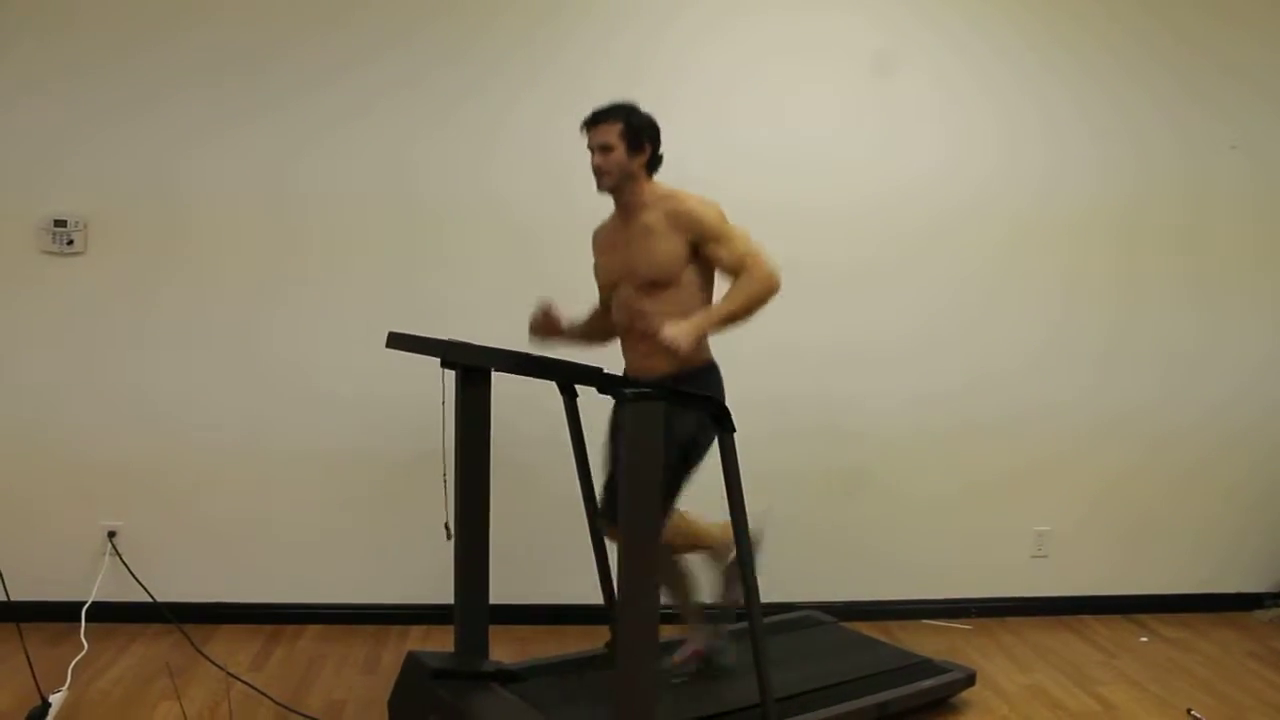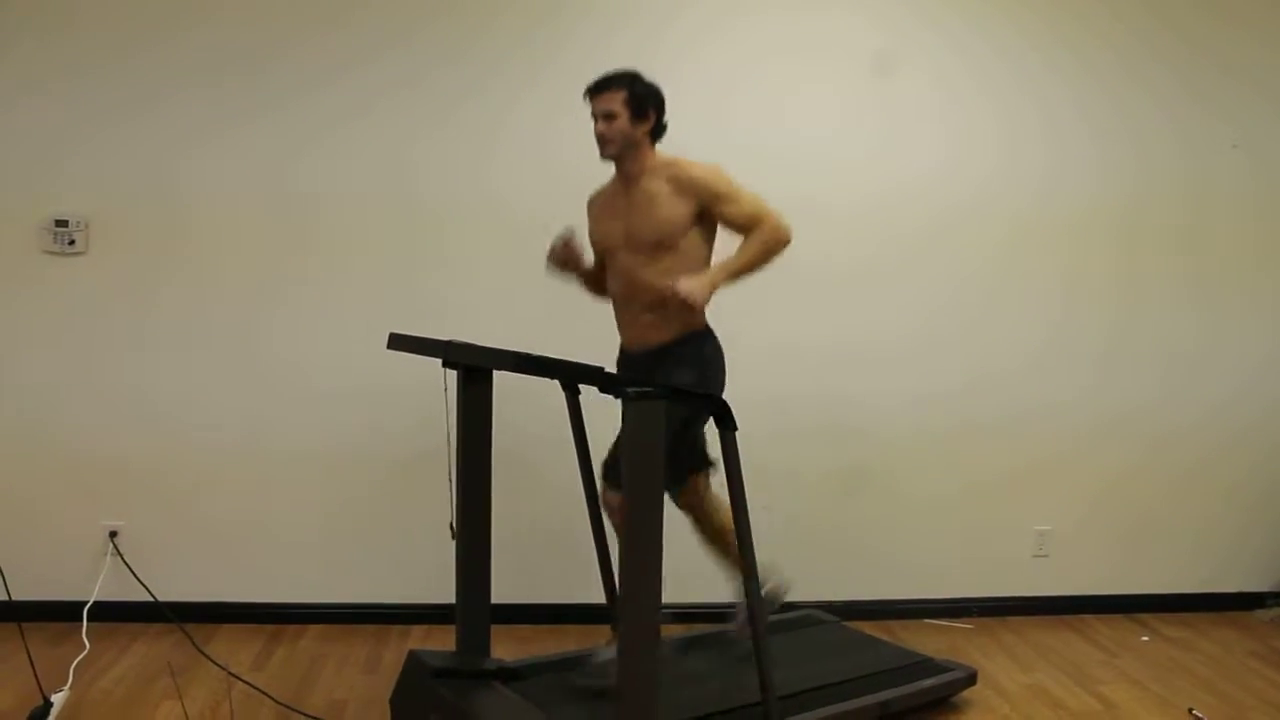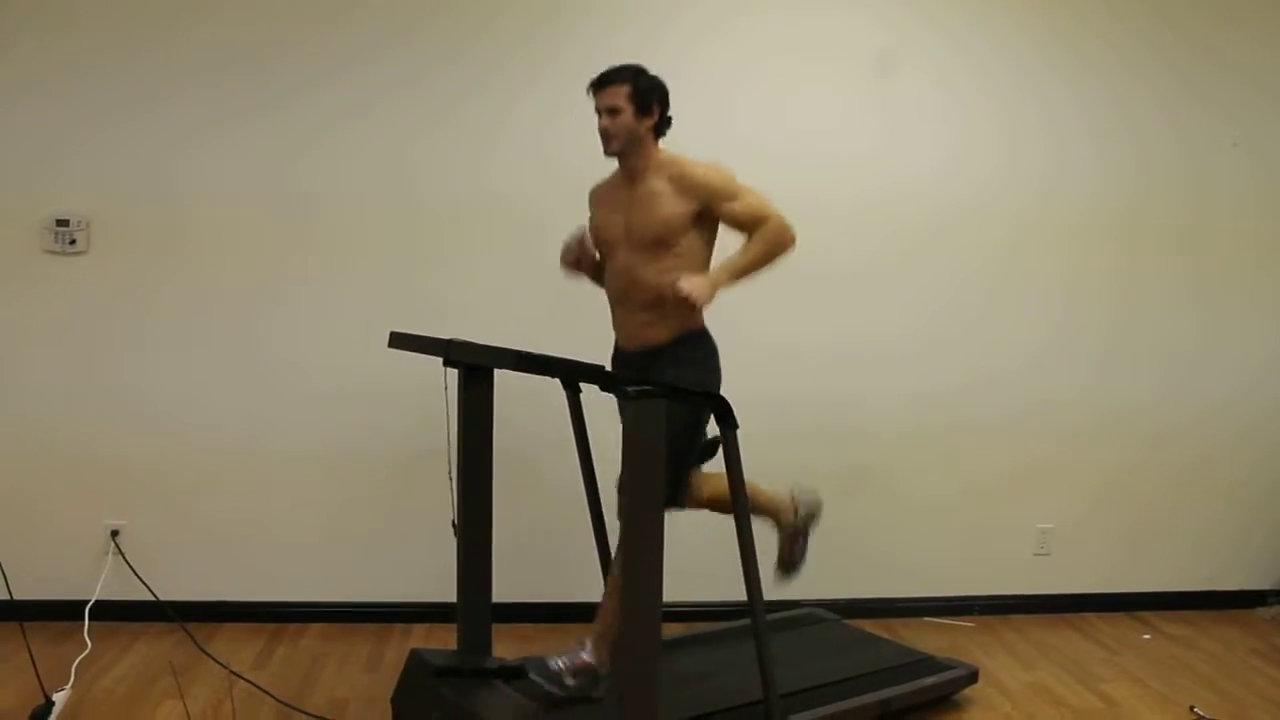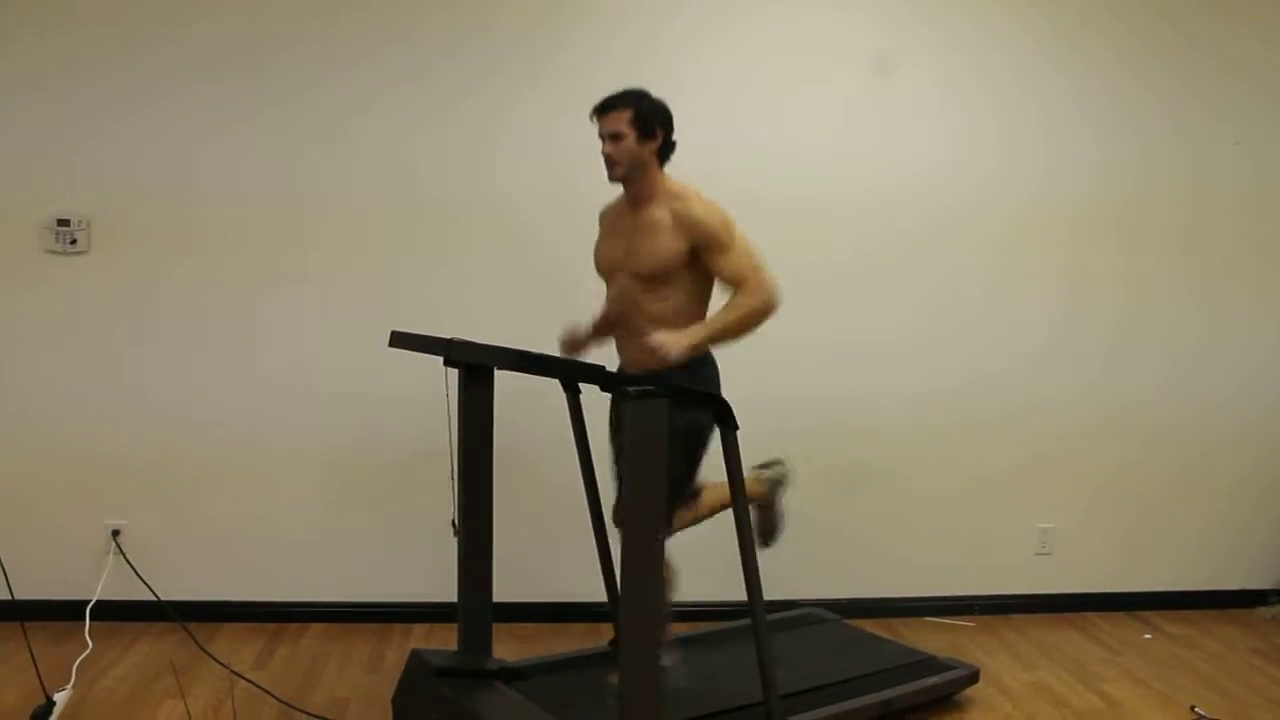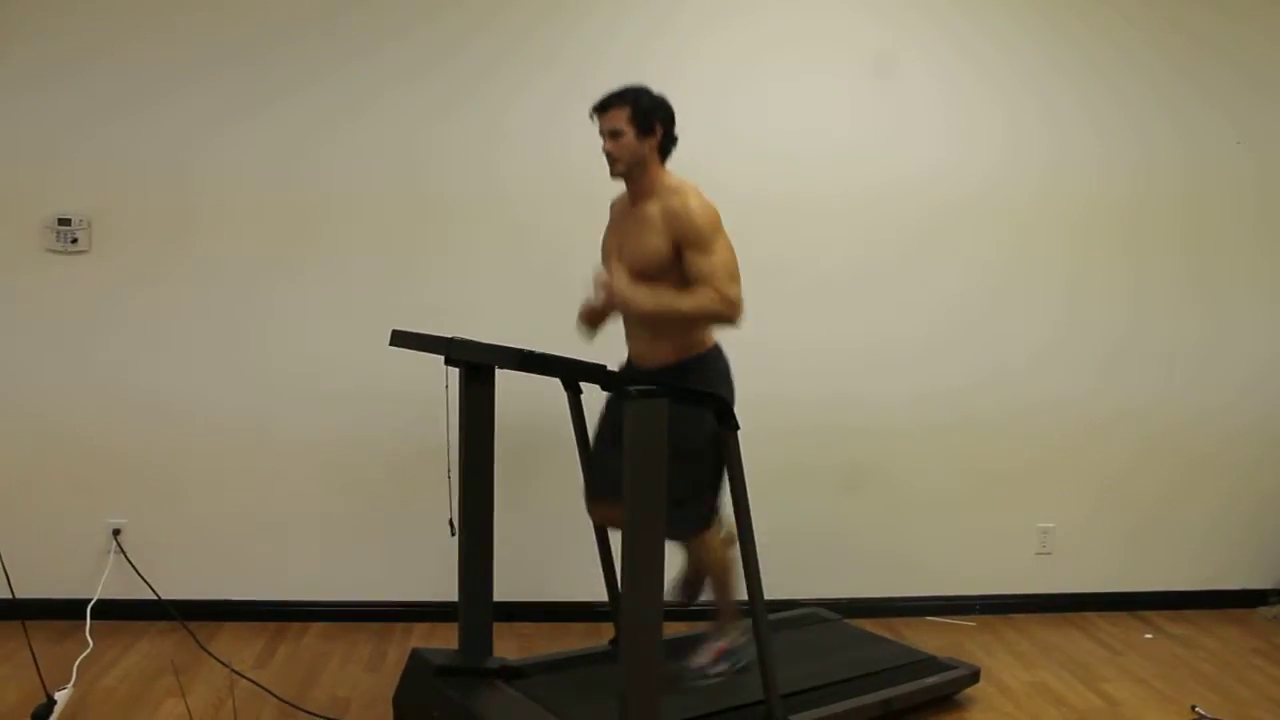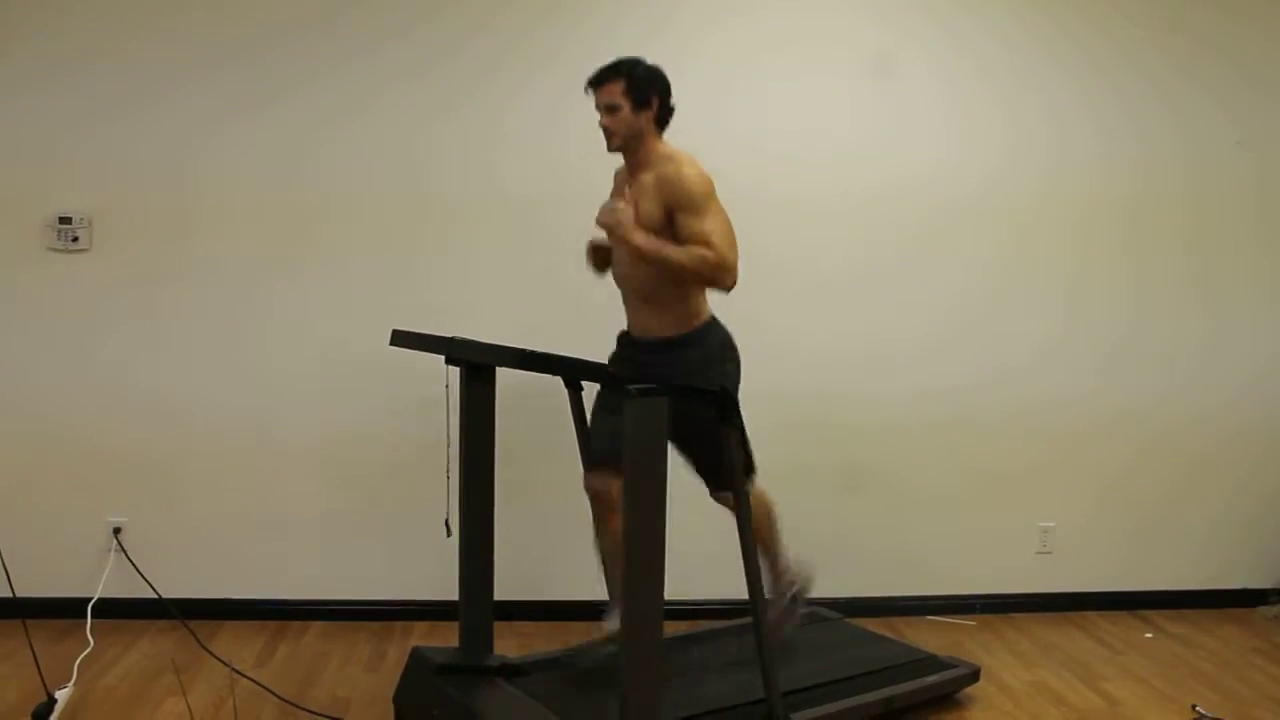
dt=0.1s
person 1, frame 1
left shoulder: (686, 213)
right shoulder: (604, 235)
left elbow: (764, 277)
left wrist: (698, 326)
right wrist: (563, 329)
left hip: (689, 393)
left knee: (622, 522)
left ankle: (729, 544)
right ankle: (704, 632)
person 1, frame 2
left shoulder: (691, 180)
right shoulder: (601, 202)
left elbow: (774, 231)
left wrist: (709, 280)
right wrist: (575, 265)
left hip: (688, 361)
right hip: (635, 363)
left knee: (619, 495)
right knee: (688, 492)
right ankle: (761, 585)
person 1, frame 3
left shoulder: (694, 179)
right shoulder: (602, 196)
left elbow: (779, 230)
left wrist: (710, 280)
right wrist: (584, 264)
left hip: (682, 369)
right hip: (631, 365)
right knee: (681, 486)
left ankle: (596, 657)
right ankle: (790, 512)
person 1, frame 4
left shoulder: (695, 215)
right shoulder: (610, 218)
left elbow: (762, 295)
left wrist: (690, 337)
right wrist: (591, 334)
left hip: (683, 385)
right hip: (632, 382)
right knee: (669, 504)
right ankle: (758, 485)
person 1, frame 5
left shoulder: (689, 210)
right shoulder: (621, 207)
left elbow: (728, 306)
left wrist: (635, 297)
right wrist: (605, 306)
left hip: (692, 380)
right hip: (637, 377)
left knee: (693, 528)
right knee: (606, 506)
left ankle: (730, 634)
right ankle: (699, 541)
person 1, frame 6
left shoulder: (682, 177)
right shoulder: (625, 176)
left elbow: (724, 270)
left wrist: (635, 239)
right wrist: (611, 251)
left hip: (694, 354)
right hip: (635, 351)
left knee: (732, 488)
right knee: (601, 484)
left ankle: (785, 580)
right ankle: (625, 612)
